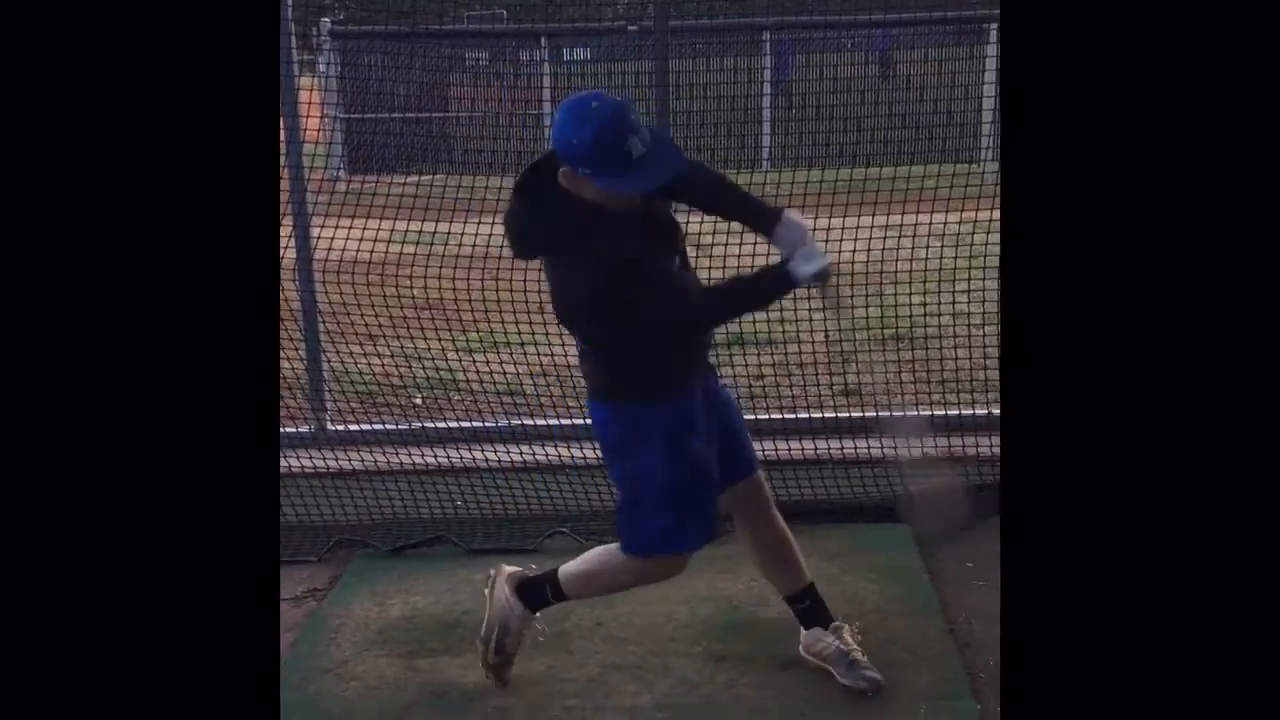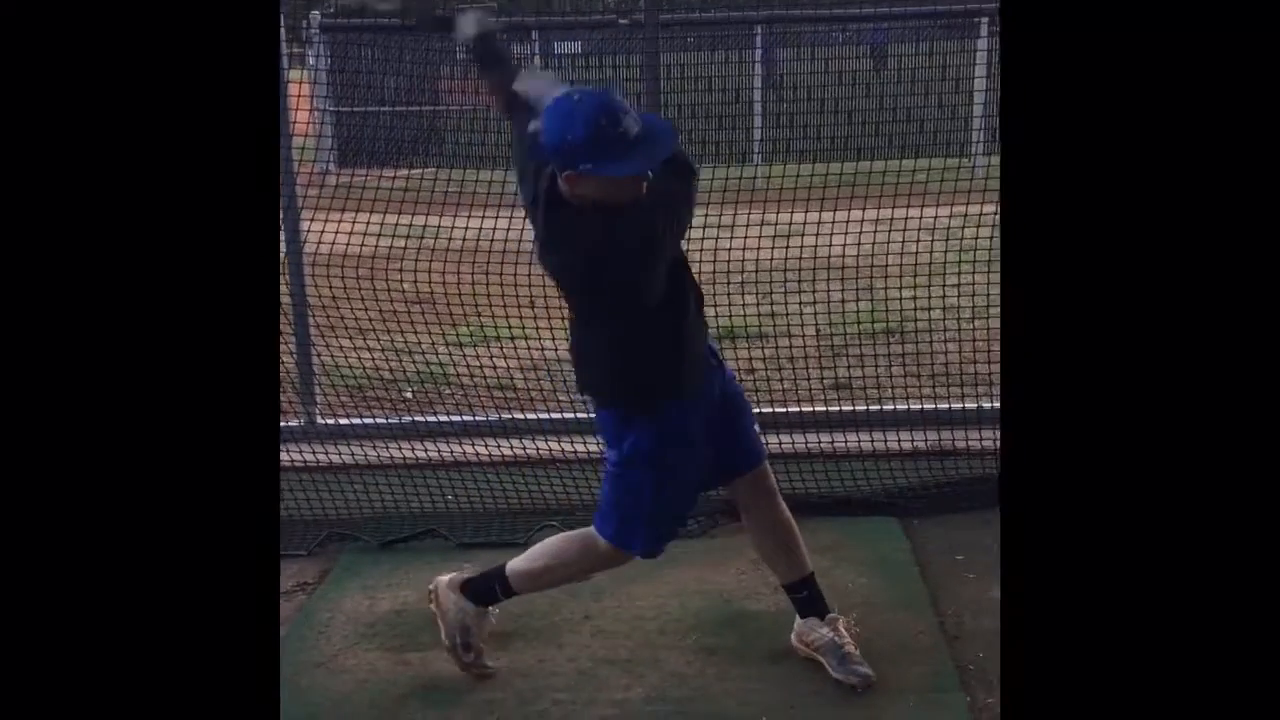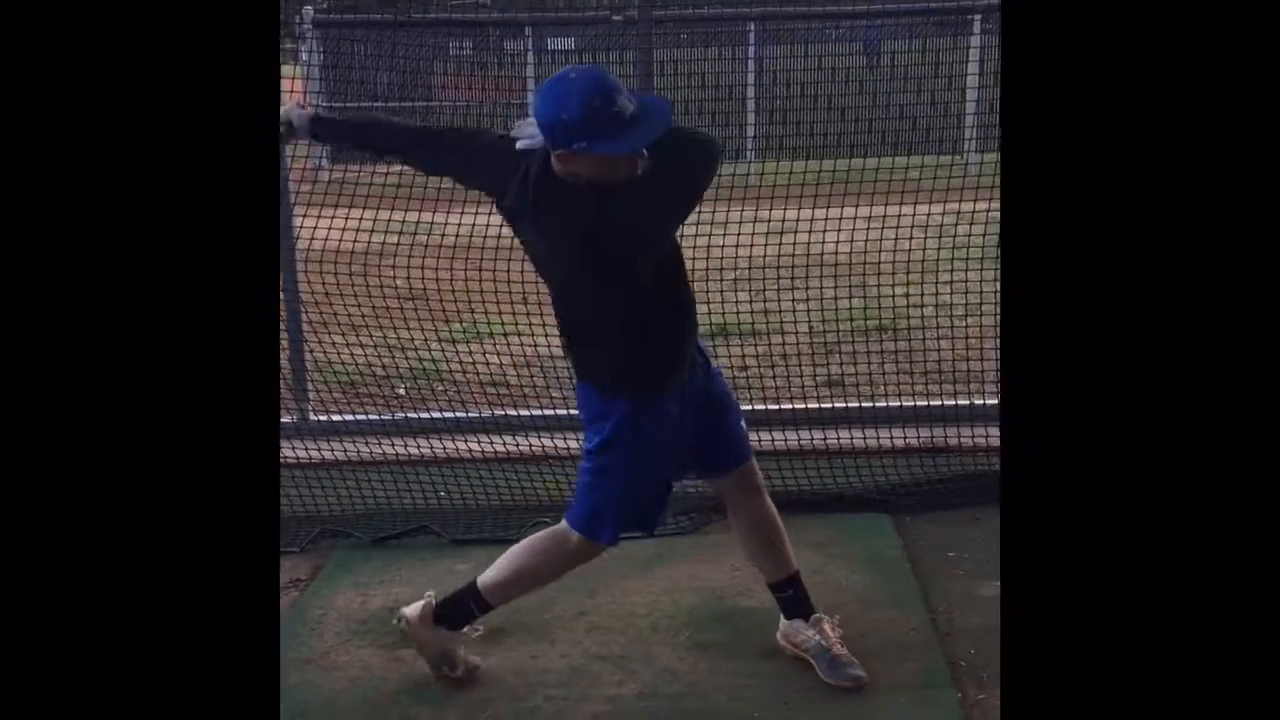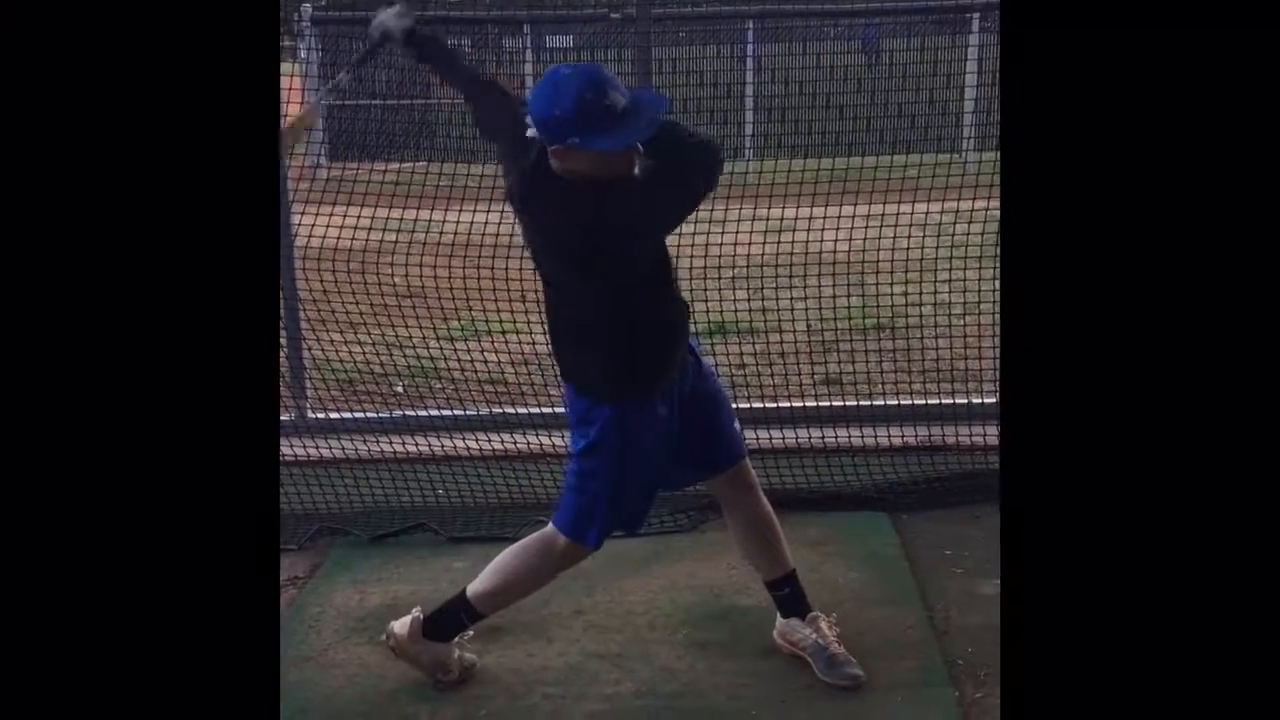
dt=0.2s
person 1, frame 1
left shoulder: (631, 178)
right shoulder: (576, 246)
left elbow: (687, 179)
right elbow: (688, 312)
left wrist: (777, 220)
right wrist: (787, 276)
left hip: (683, 374)
right hip: (640, 405)
left knee: (752, 501)
right knee: (658, 557)
left ankle: (821, 631)
right ankle: (522, 593)
person 1, frame 2
left shoulder: (545, 173)
right shoulder: (612, 246)
left elbow: (525, 110)
right elbow: (675, 178)
left wrist: (480, 41)
left hip: (690, 364)
right hip: (647, 401)
left knee: (755, 484)
right knee: (614, 543)
left ankle: (815, 621)
right ankle: (470, 595)
person 1, frame 3
left shoulder: (516, 167)
right shoulder: (617, 220)
left elbow: (420, 143)
right elbow: (700, 152)
left wrist: (313, 122)
left hip: (678, 359)
right hip: (634, 392)
left knee: (742, 482)
right knee: (585, 535)
left ankle: (801, 622)
right ankle: (438, 619)
person 1, frame 4
left shoulder: (532, 159)
right shoulder: (611, 215)
left elbow: (487, 95)
right elbow: (700, 160)
left hip: (669, 362)
right hip: (622, 393)
left knee: (736, 482)
right knee: (573, 538)
left ankle: (797, 620)
right ankle: (428, 630)
